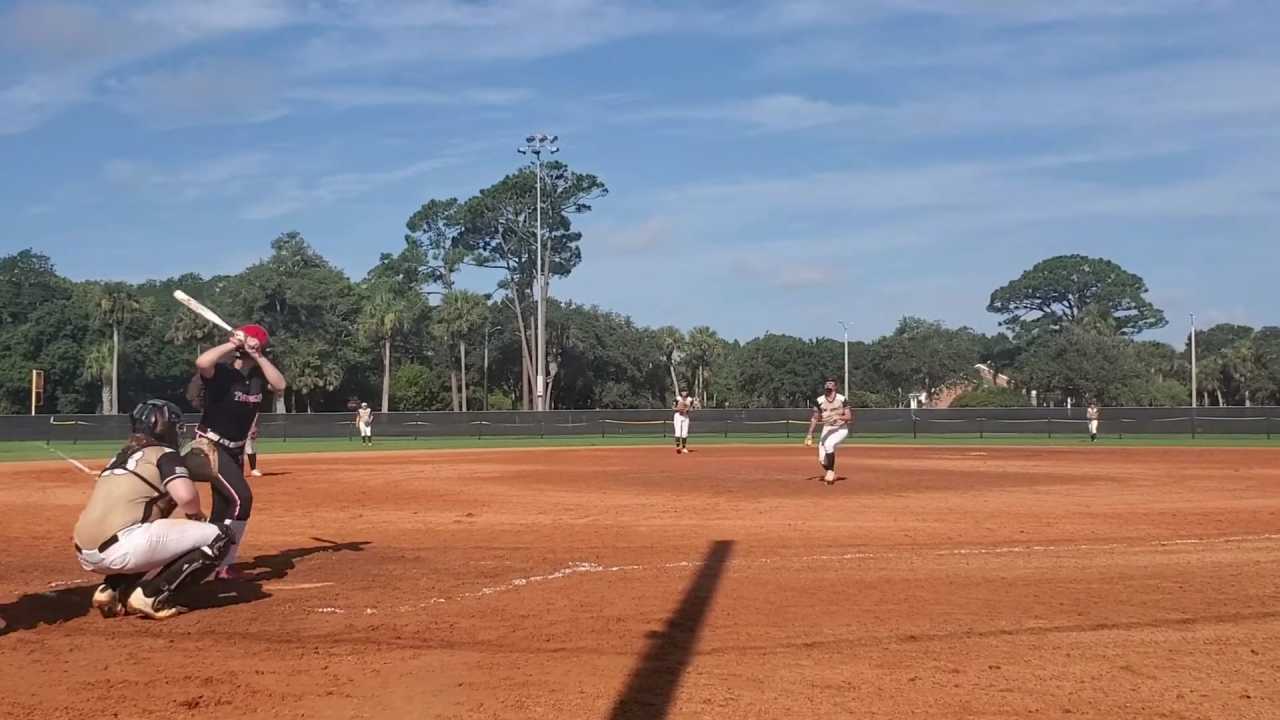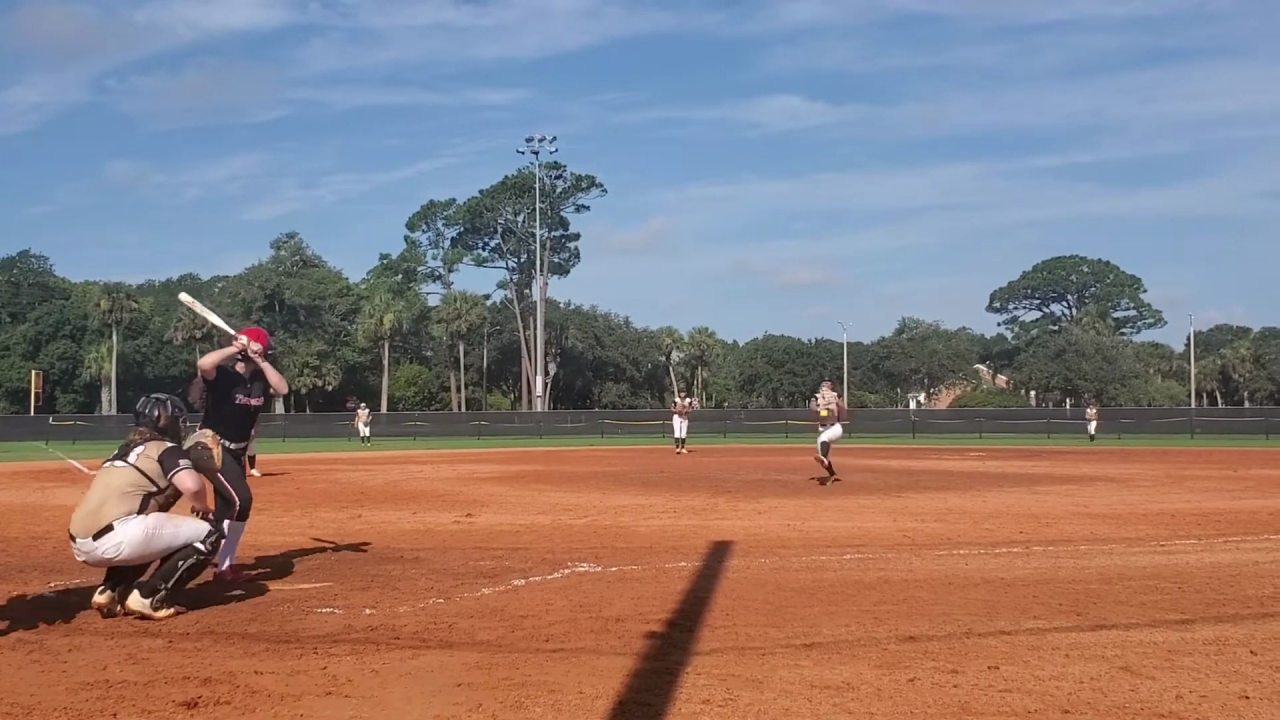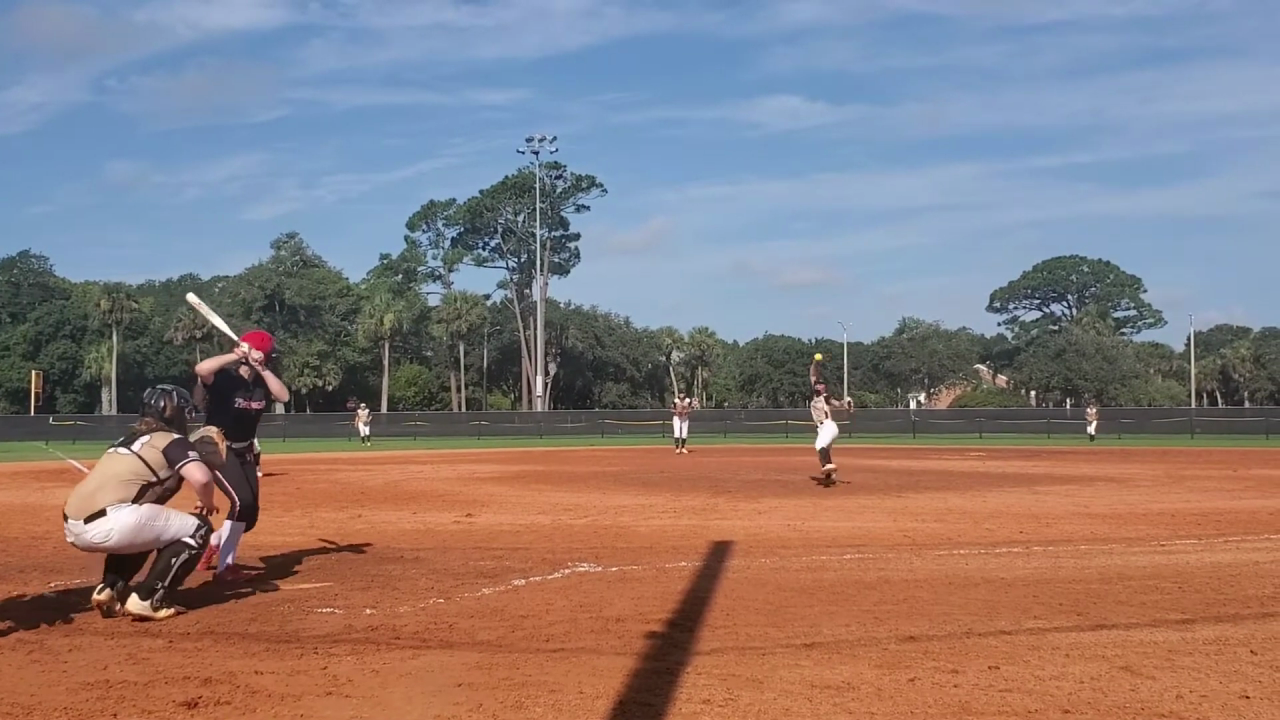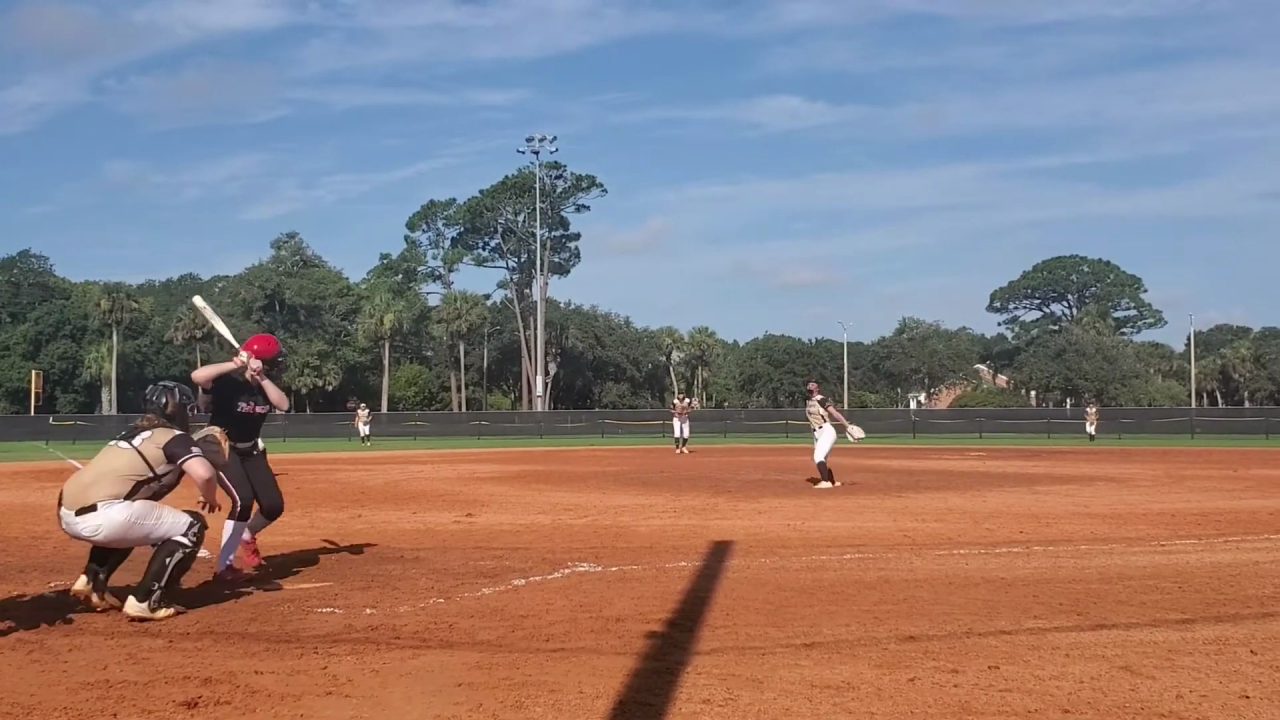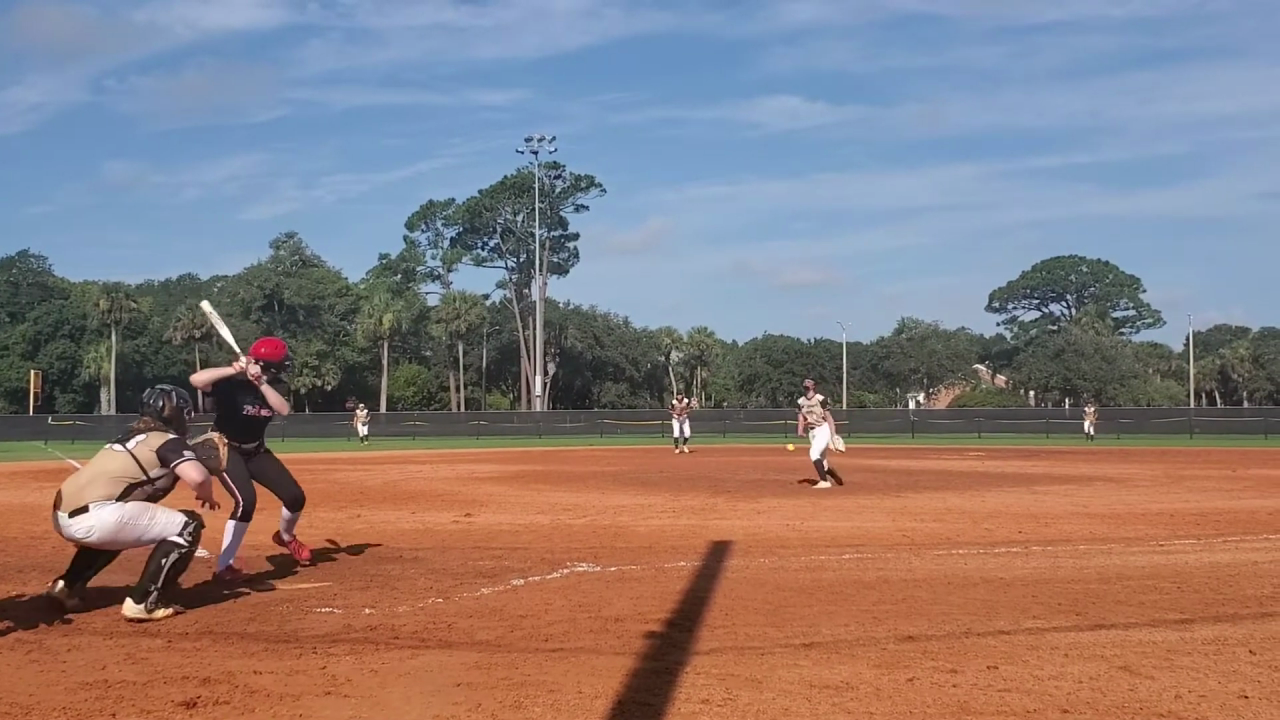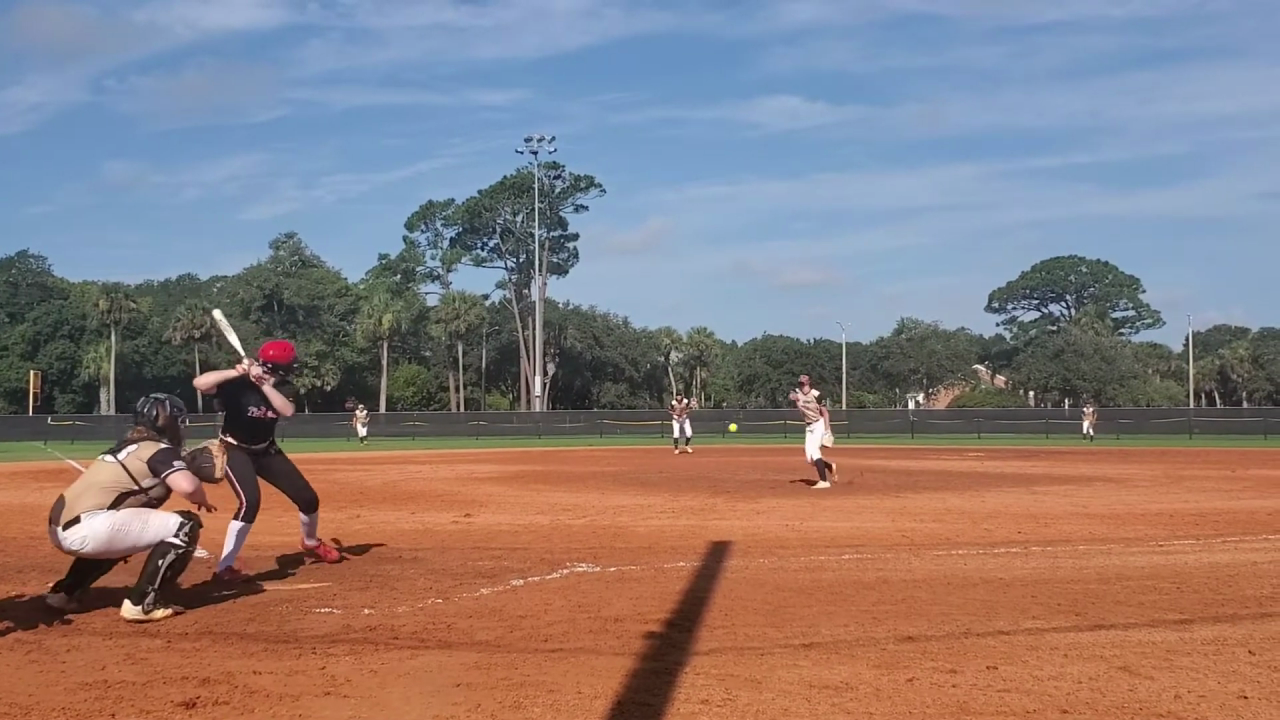
dt=0.1s
person 1, frame 1
left shoulder: (257, 375)
right shoulder: (222, 372)
left elbow: (280, 384)
right elbow: (201, 362)
left wrist: (257, 355)
right wrist: (232, 344)
left hip: (234, 450)
right hip: (209, 446)
left knee: (223, 512)
right knee: (241, 498)
right ankle: (223, 567)
person 1, frame 2
left shoulder: (259, 378)
right shoulder: (223, 374)
left elbow: (283, 389)
right elbow: (203, 364)
left wrist: (259, 360)
right wrist: (235, 347)
left hip: (237, 451)
right hip: (210, 446)
left knee: (227, 512)
right knee: (241, 500)
right ankle: (224, 567)
person 1, frame 3
left shoulder: (263, 379)
right shoulder: (226, 378)
left elbow: (283, 397)
right elbow: (201, 369)
left wrist: (260, 368)
right wrist: (236, 356)
left hip: (244, 450)
left knee: (252, 513)
right knee: (243, 501)
left ankle: (213, 547)
right ankle: (224, 566)
person 1, frame 4
left shoulder: (265, 384)
right shoulder: (229, 381)
left elbow: (283, 404)
right elbow: (197, 376)
left wrist: (261, 377)
right wrist: (233, 364)
left hip: (250, 450)
left knee: (274, 505)
right knee: (243, 500)
left ankle: (247, 536)
right ankle: (224, 566)
person 1, frame 5
left shoulder: (276, 386)
right shoulder: (233, 384)
left elbow: (283, 409)
right elbow: (196, 380)
left wrist: (258, 381)
right wrist: (231, 370)
left hip: (256, 450)
right hip: (226, 450)
left knee: (294, 496)
right knee: (246, 501)
left ankle: (286, 536)
right ankle: (223, 566)
person 1, frame 6
left shoulder: (282, 388)
right shoulder: (238, 385)
left elbow: (287, 410)
right elbow: (199, 383)
left wrist: (262, 382)
right wrist: (235, 372)
left hip: (267, 450)
right hip: (235, 450)
left knee: (308, 498)
right knee: (250, 502)
left ankle: (311, 543)
right ankle: (224, 567)
person 2, frame 1
left shoulder: (123, 456)
right shoulder: (166, 455)
right elbow: (184, 495)
right wrist: (194, 511)
left hip: (89, 554)
right hip: (119, 547)
left knee: (160, 533)
right knee: (217, 537)
left ankle: (110, 591)
right ankle: (151, 597)
person 2, frame 2
left shoulder: (126, 449)
right shoulder: (167, 449)
right elbow: (192, 485)
right wrist: (202, 505)
left hip: (81, 544)
right hip: (113, 538)
left knee: (154, 530)
right knee: (208, 533)
left ankle: (110, 592)
right ankle: (149, 598)
person 2, frame 3
left shoulder: (133, 437)
right shoulder: (173, 441)
right elbow: (201, 478)
right wrist: (207, 502)
left hip: (75, 525)
right hip: (106, 521)
left knee: (141, 528)
right knee: (198, 529)
left ankle: (109, 591)
right ankle: (148, 600)
person 2, frame 4
left shoulder: (135, 433)
right shoulder: (175, 437)
right elbow: (204, 473)
right wrist: (210, 498)
left hip: (69, 513)
right hip: (100, 515)
right knee: (191, 527)
left ankle: (93, 582)
right ankle: (146, 601)
person 2, frame 5
left shoulder: (135, 437)
right shoulder: (170, 441)
right elbow: (197, 477)
right wrist: (207, 496)
left hip: (65, 516)
right hip: (95, 517)
right knee: (188, 526)
left ankle: (69, 586)
right ankle: (144, 602)
person 2, frame 6
left shoulder: (129, 446)
right shoulder: (161, 451)
right elbow: (188, 487)
right wrist: (202, 500)
left hip: (61, 528)
right hip: (88, 528)
right knee: (185, 527)
left ankle: (66, 592)
right ankle: (142, 604)
